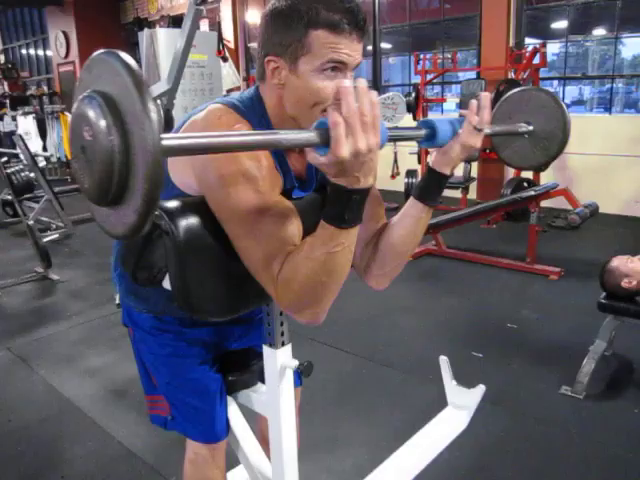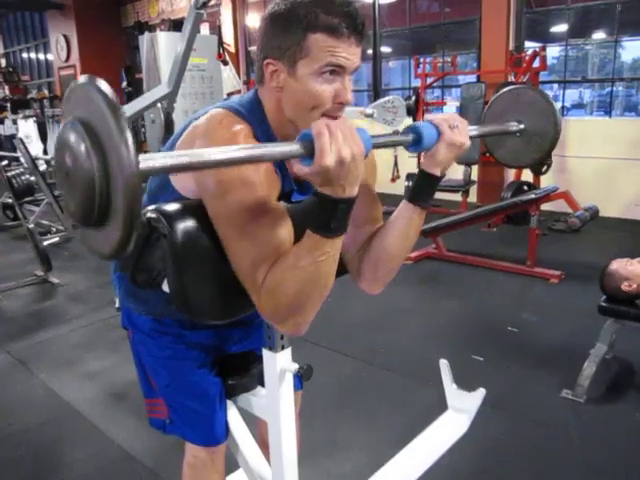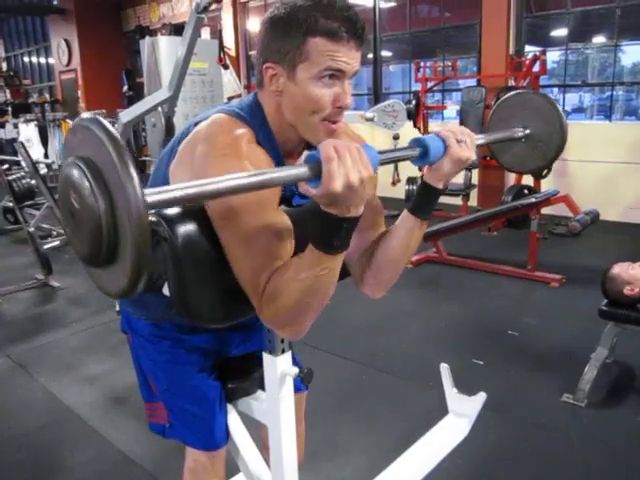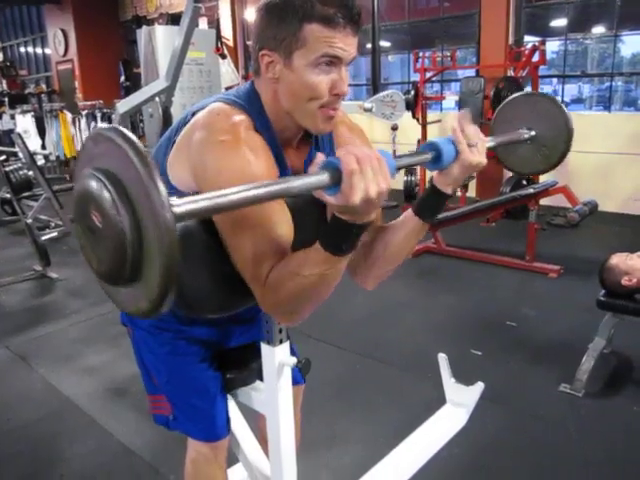
dt=0.2s
person 1, frame 1
left shoulder: (349, 137)
left elbow: (376, 271)
right elbow: (306, 305)
left wrist: (439, 174)
right wrist: (351, 189)
right hip: (167, 300)
right knee: (209, 435)
person 1, frame 2
left shoulder: (339, 143)
right shoulder: (229, 144)
left elbow: (371, 276)
right elbow: (288, 314)
left wrist: (428, 178)
right wrist: (336, 200)
left hip: (239, 292)
right hip: (166, 305)
right knee: (208, 437)
person 1, frame 3
left shoulder: (340, 147)
right shoulder: (232, 150)
left elbow: (371, 279)
right elbow: (287, 317)
left wrist: (431, 189)
right wrist: (339, 218)
left hip: (240, 294)
right hip: (166, 308)
left knee: (287, 398)
right knee: (208, 441)
person 1, frame 4
left shoulder: (341, 139)
right shoulder: (229, 141)
left elbow: (365, 269)
right elbow: (282, 301)
left wrist: (440, 191)
right wrist: (349, 222)
left knee: (285, 389)
right knee: (210, 433)
